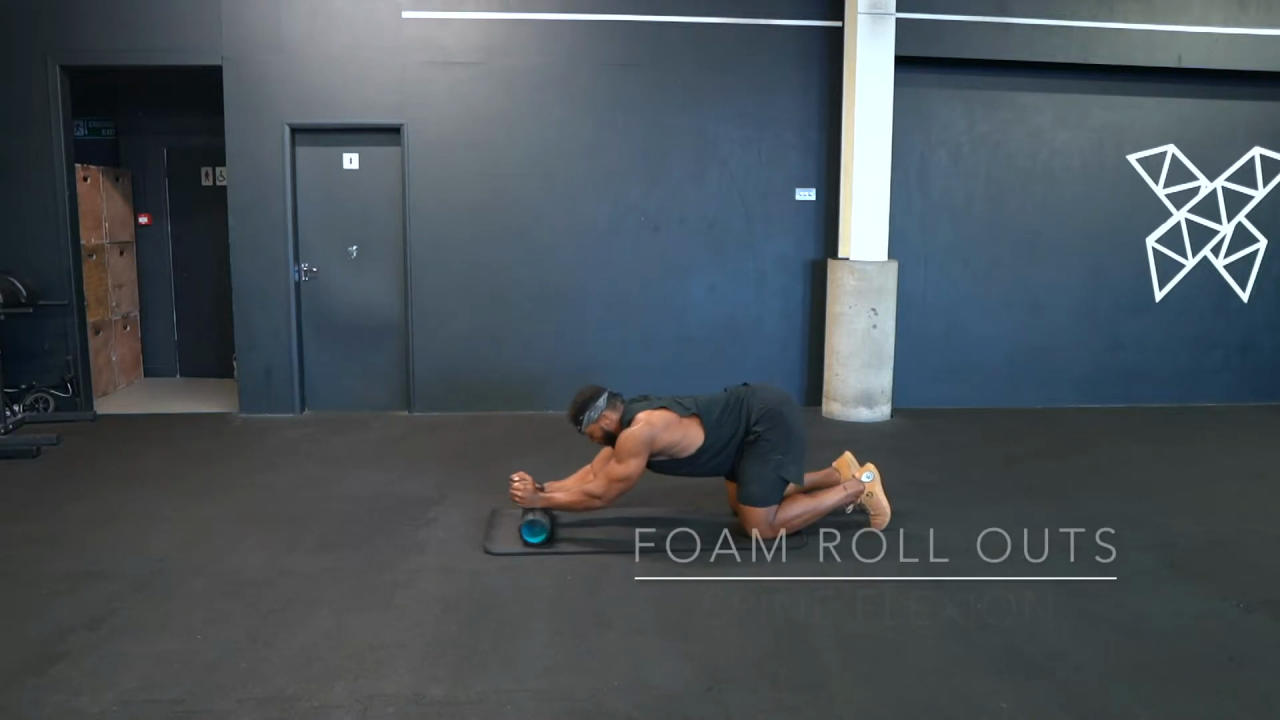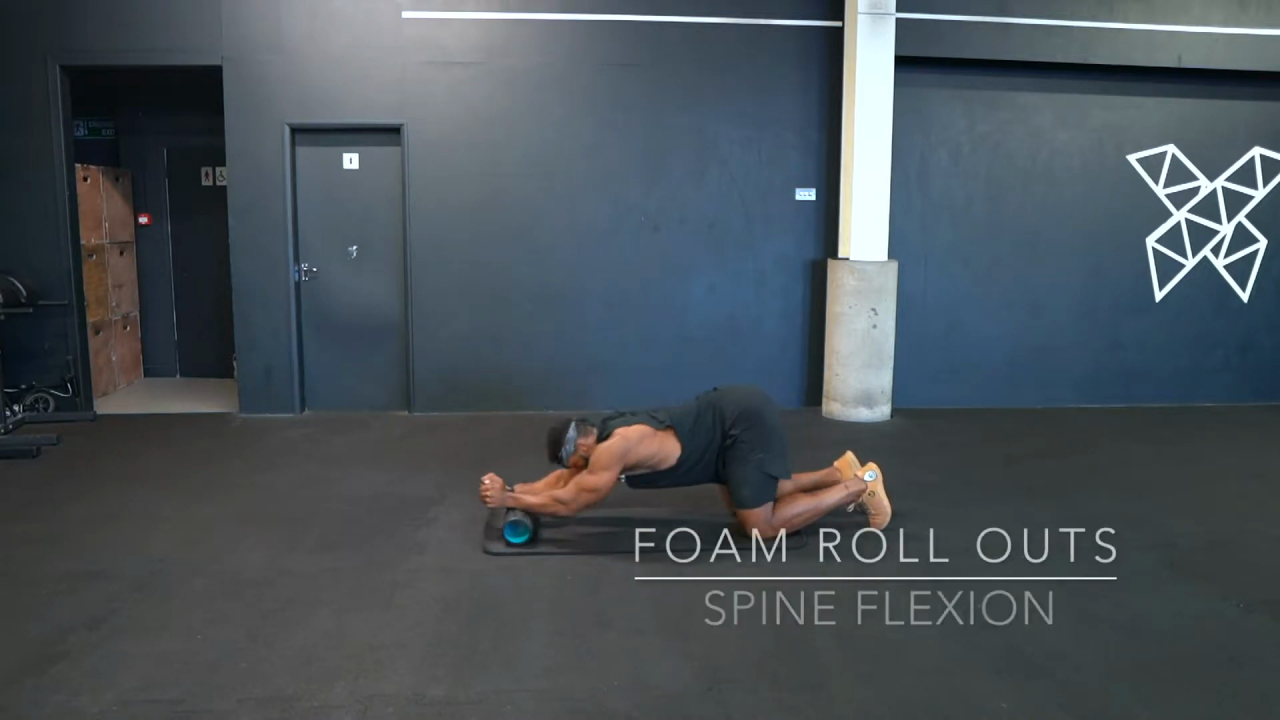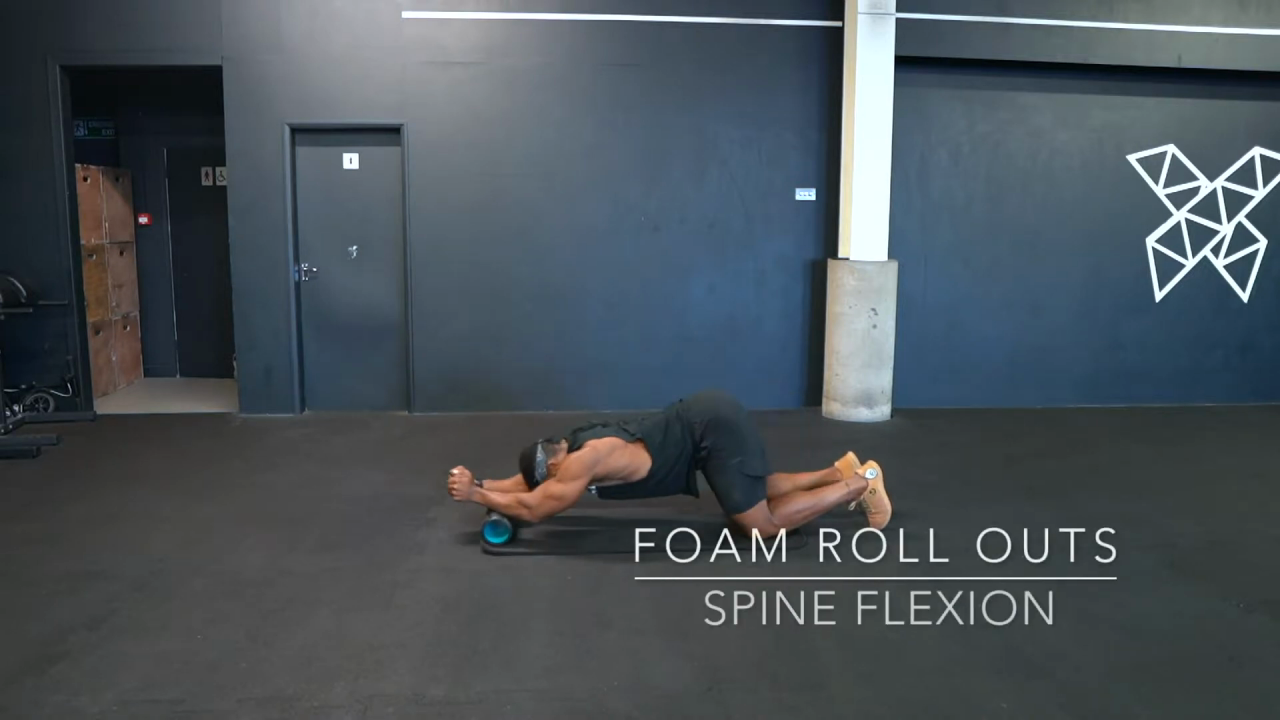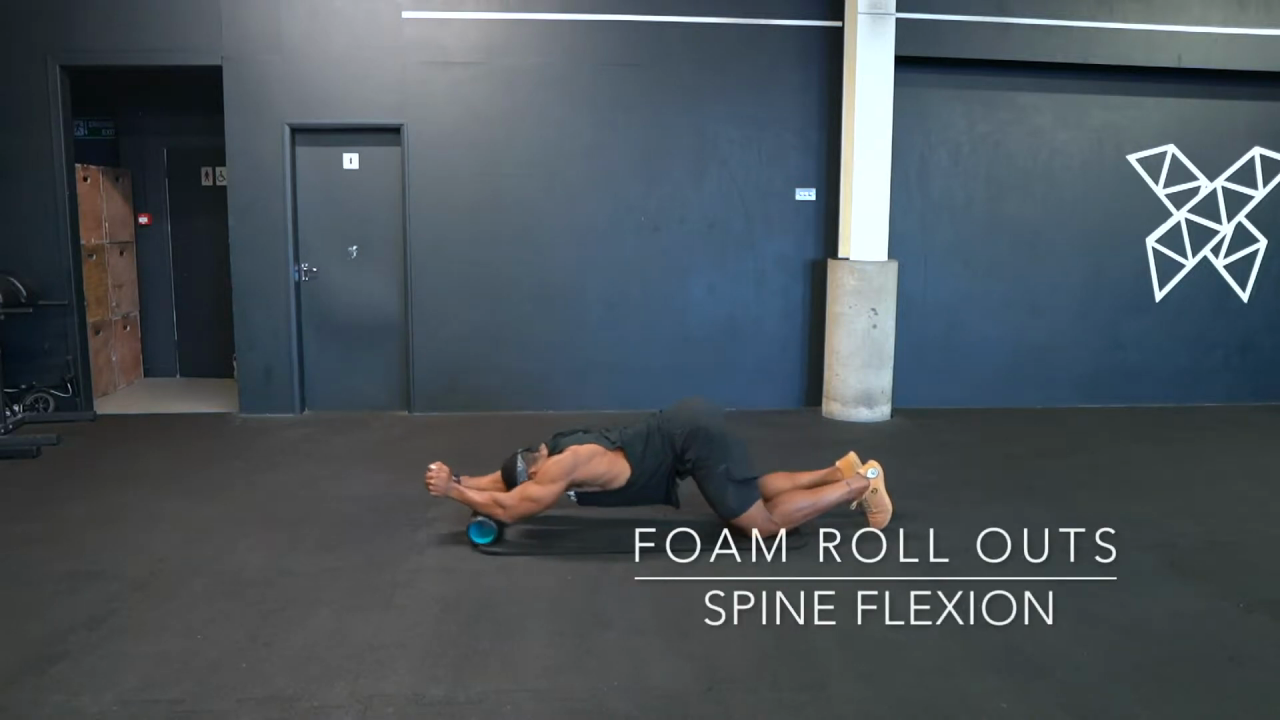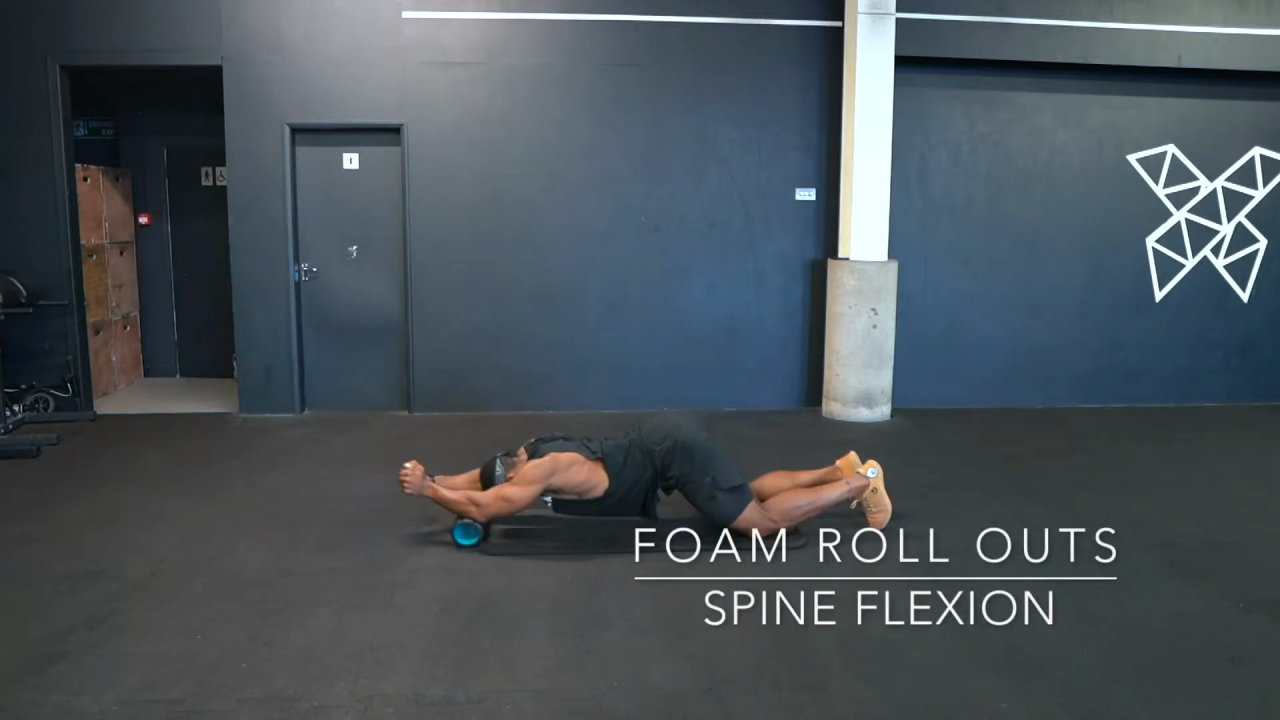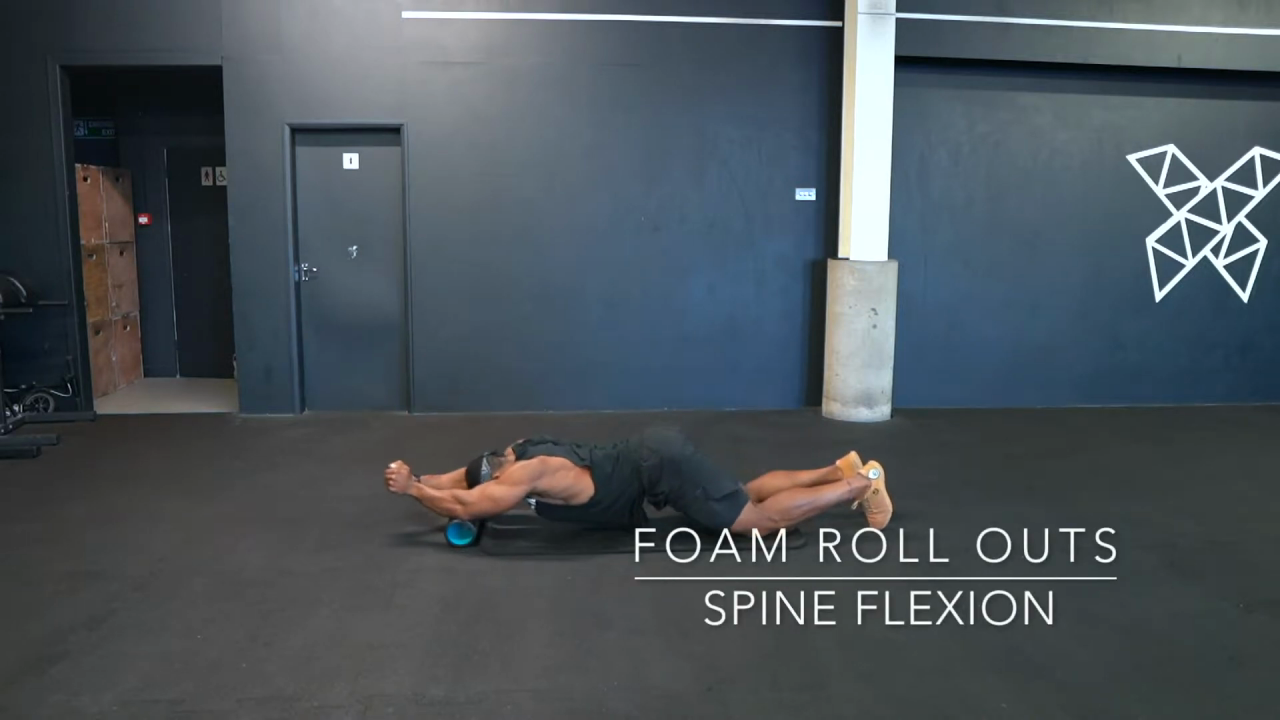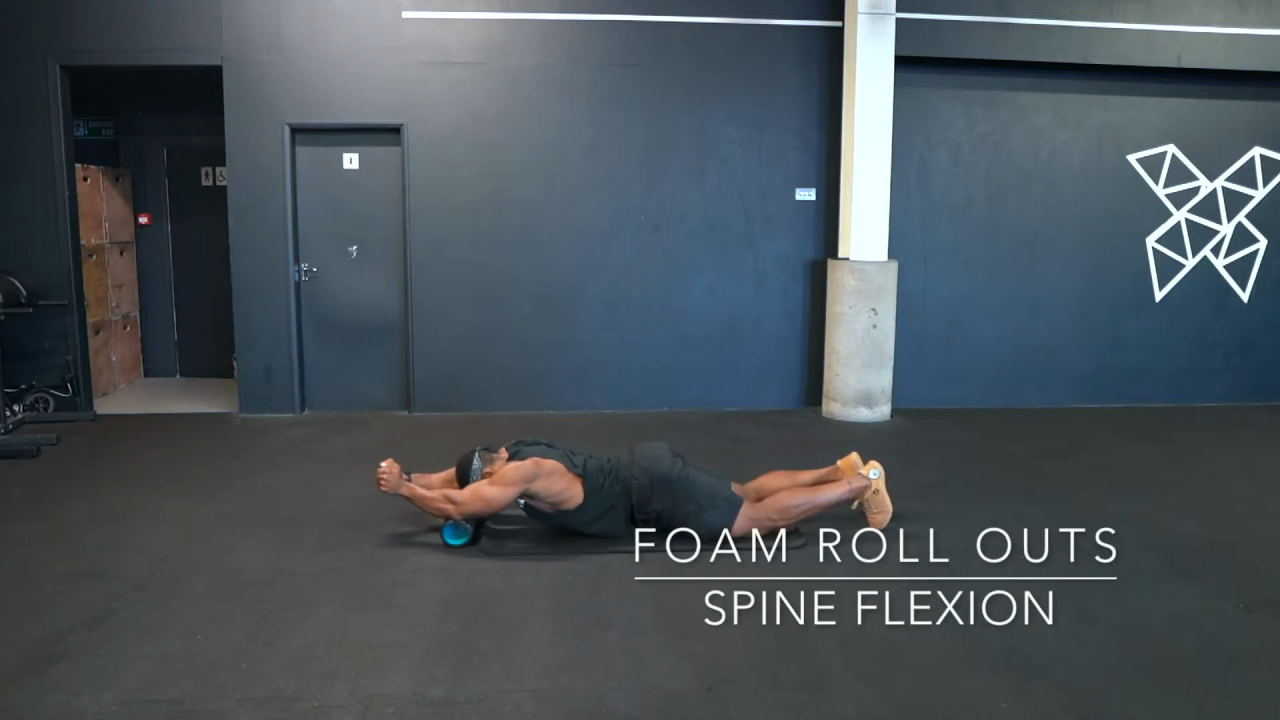
dt=0.3s
person 1, frame 1
left shoulder: (639, 433)
right shoulder: (634, 417)
left elbow: (600, 494)
right elbow: (595, 472)
left wrist: (538, 501)
right wrist: (543, 487)
left hip: (769, 422)
right hip: (762, 410)
left knee: (760, 526)
right knee: (741, 503)
left ankle: (858, 487)
right ankle: (837, 472)
person 1, frame 2
left shoulder: (615, 449)
right shoulder: (604, 436)
left elbow: (567, 502)
right elbow: (561, 479)
left wrist: (507, 499)
right wrist: (512, 489)
left hip: (745, 420)
right hip: (738, 411)
left knee: (761, 524)
right knee: (752, 498)
left ankle: (859, 485)
right ankle: (839, 471)
person 1, frame 3
left shoulder: (585, 459)
right shoulder: (574, 446)
left elbow: (532, 508)
right elbow: (527, 481)
left wrist: (476, 494)
right wrist: (483, 484)
left hip: (713, 428)
right hip: (712, 418)
left knee: (762, 525)
right knee: (750, 497)
left ankle: (859, 485)
right ankle: (840, 471)
person 1, frame 4
left shoulder: (565, 465)
right shoulder: (555, 451)
left elbow: (508, 509)
right elbow: (506, 479)
left wrist: (452, 491)
right wrist: (459, 481)
left hip: (693, 437)
right hip: (691, 427)
left knee: (764, 522)
right knee: (753, 493)
left ankle: (860, 485)
right ankle: (842, 471)
person 1, frame 5
left shoulder: (542, 470)
right shoulder: (532, 452)
left elbow: (481, 506)
right elbow: (481, 478)
left wrist: (426, 488)
right wrist: (435, 480)
left hip: (673, 451)
right hip: (673, 441)
left knee: (762, 521)
right knee: (748, 494)
left ankle: (859, 483)
right ankle: (842, 469)
person 1, frame 6
left shoulder: (529, 473)
right shoulder: (521, 454)
left elbow: (465, 506)
right elbow: (467, 479)
left wrist: (411, 488)
right wrist: (419, 479)
left hip: (660, 468)
right hip: (658, 453)
left knee: (763, 518)
right knee: (749, 493)
left ankle: (862, 483)
right ankle: (842, 469)
person 1, frame 7
left shoulder: (522, 473)
right shoulder: (514, 453)
left elbow: (456, 507)
right elbow: (458, 481)
left wrist: (402, 488)
right wrist: (411, 478)
left hip: (652, 488)
right hip: (650, 469)
left knee: (762, 518)
right knee: (747, 492)
left ankle: (861, 483)
right ankle: (842, 470)
